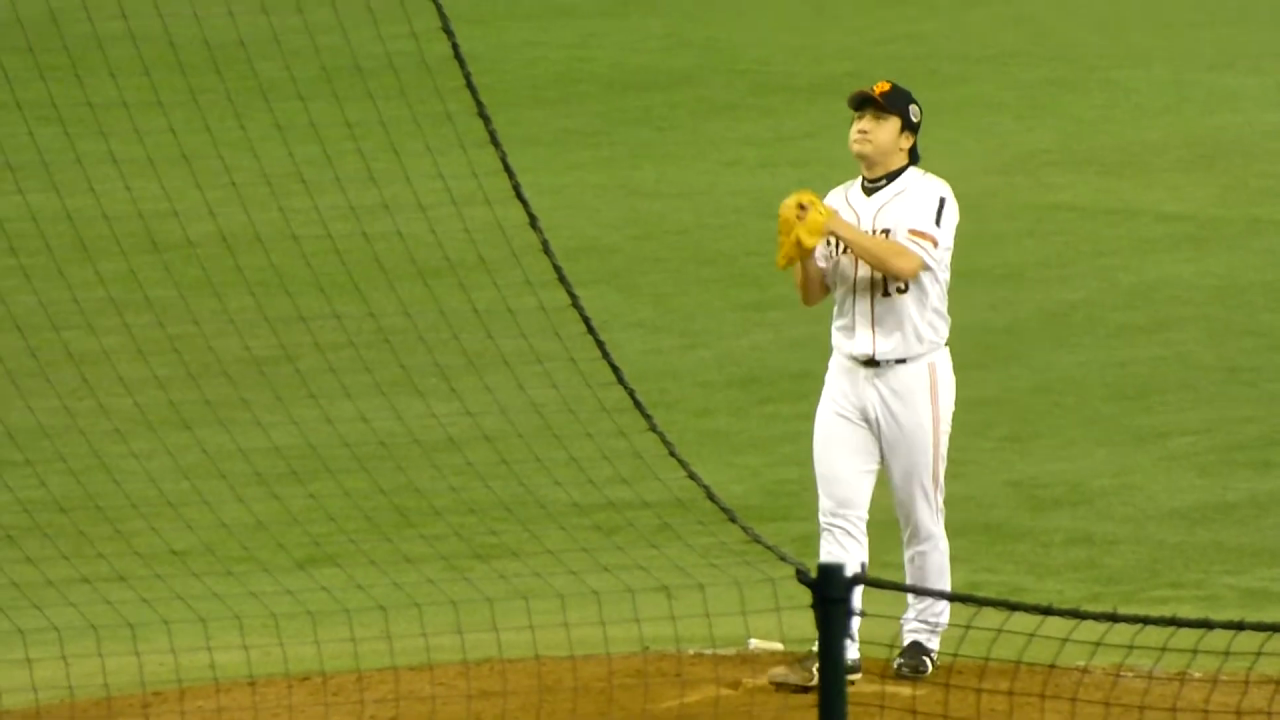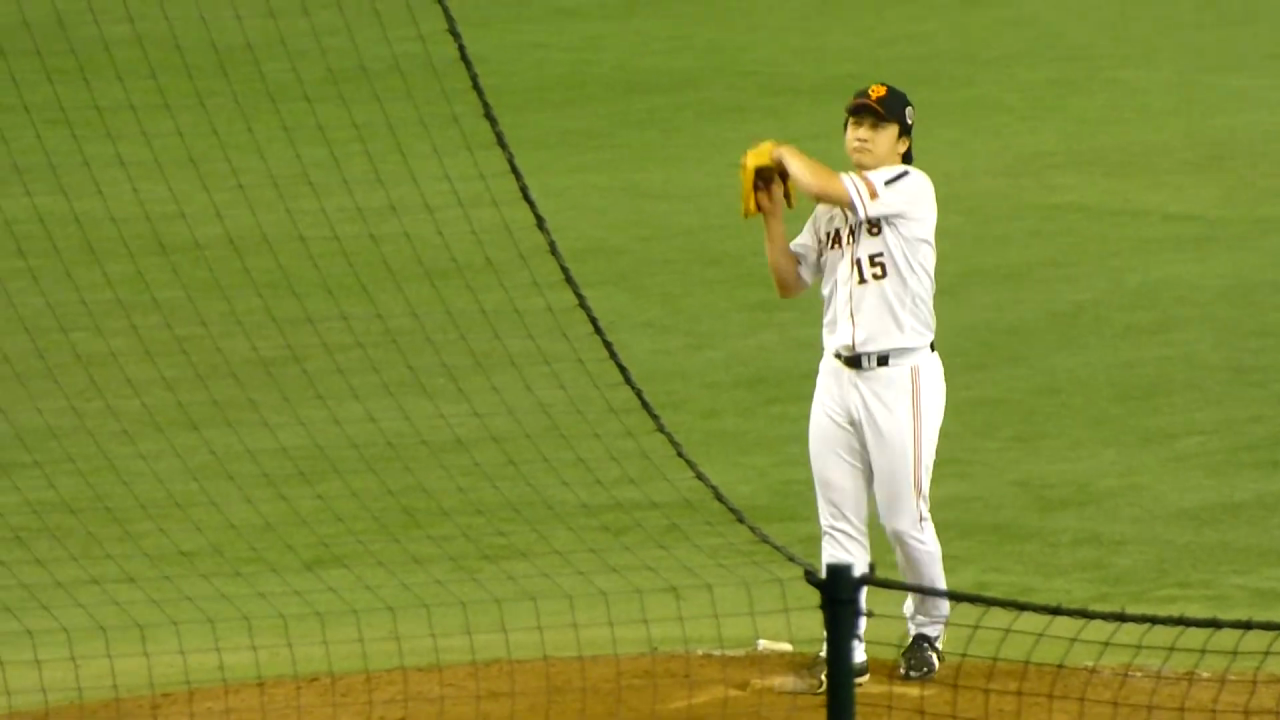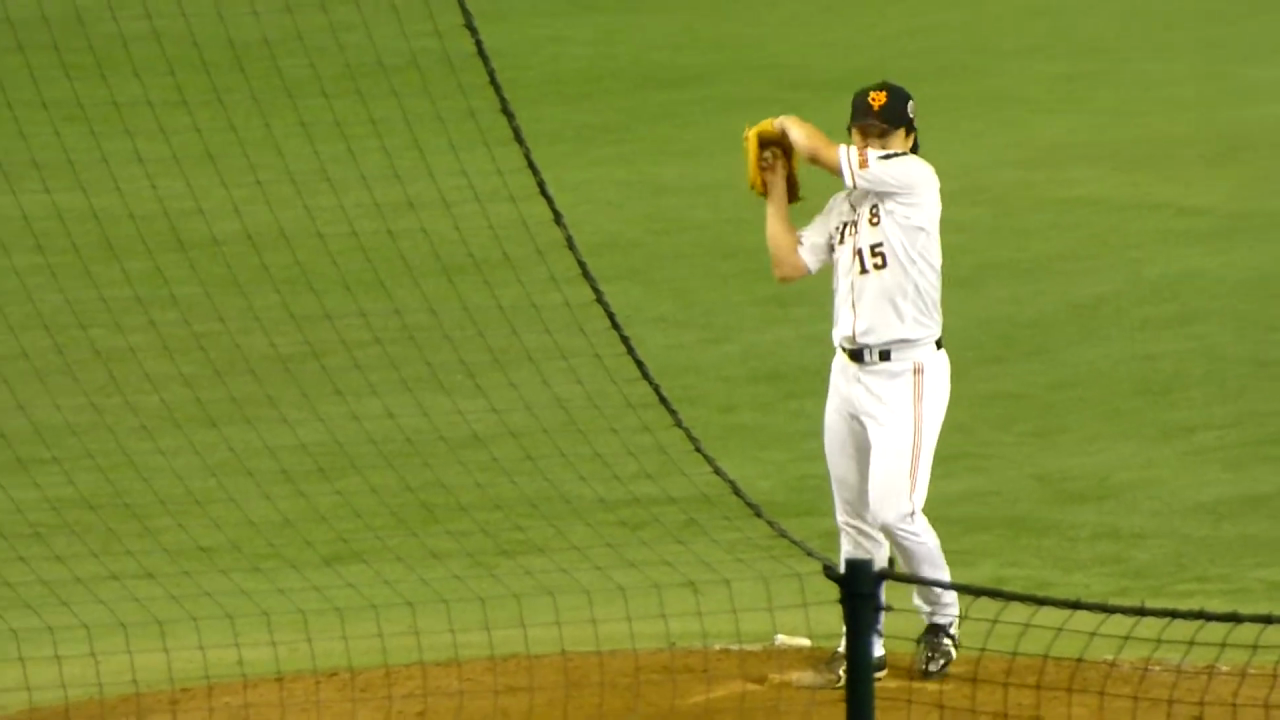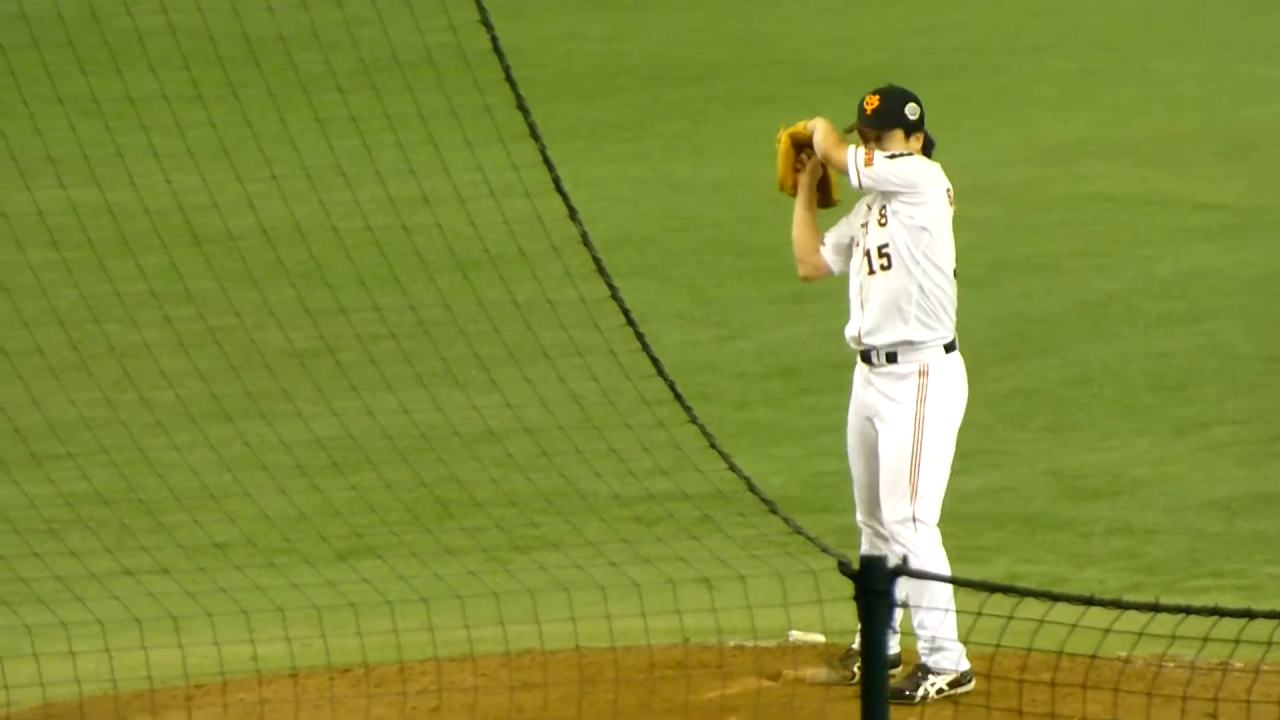
dt=0.2s
person 1, frame 1
left shoulder: (930, 195)
right shoulder: (836, 202)
left elbow: (905, 264)
right elbow: (811, 293)
left wrist: (836, 226)
right wrist: (802, 250)
left hip: (914, 377)
right hip: (847, 377)
left knee: (920, 518)
right knee: (839, 515)
left ankle: (922, 635)
right ankle: (839, 648)
person 1, frame 2
left shoulder: (911, 187)
right shoulder: (828, 209)
left elbow: (827, 186)
right elbow: (789, 285)
left wrist: (784, 153)
right wrist: (773, 219)
left hip: (902, 378)
right hip: (837, 378)
left knee: (904, 519)
right knee: (839, 524)
left ankle: (927, 628)
right ankle: (845, 651)
person 1, frame 3
left shoulder: (914, 177)
right shoulder: (844, 202)
left elbow: (818, 150)
right elbow: (787, 266)
left wrist: (787, 123)
right wrist: (775, 190)
left hip: (907, 373)
right hip: (849, 372)
left knee: (893, 511)
right knee: (855, 521)
left ankle: (940, 614)
right ankle: (864, 645)
person 1, frame 4
left shoulder: (923, 178)
right shoulder: (869, 205)
left elbow: (832, 150)
right elbow: (810, 264)
left wrist: (817, 127)
right wrist: (805, 187)
left hip: (923, 378)
right hip: (870, 375)
left knee: (906, 520)
right knee: (874, 523)
left ankle: (945, 661)
right ankle: (878, 644)
